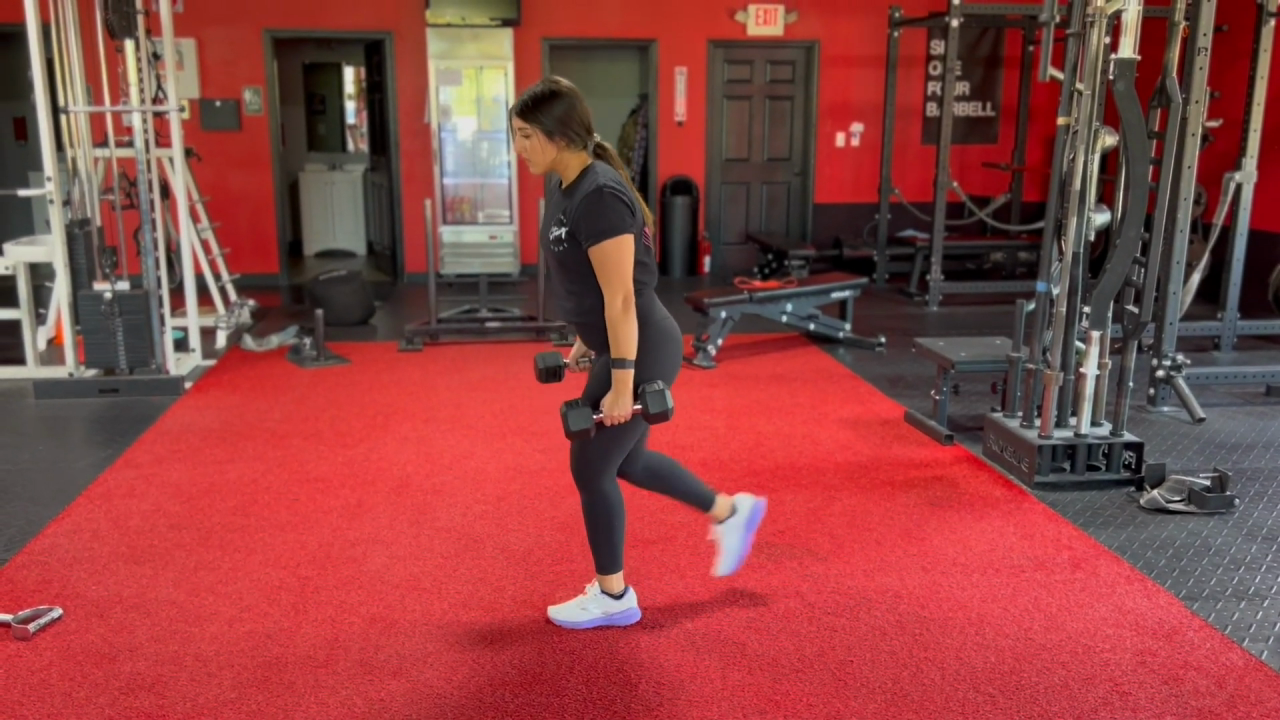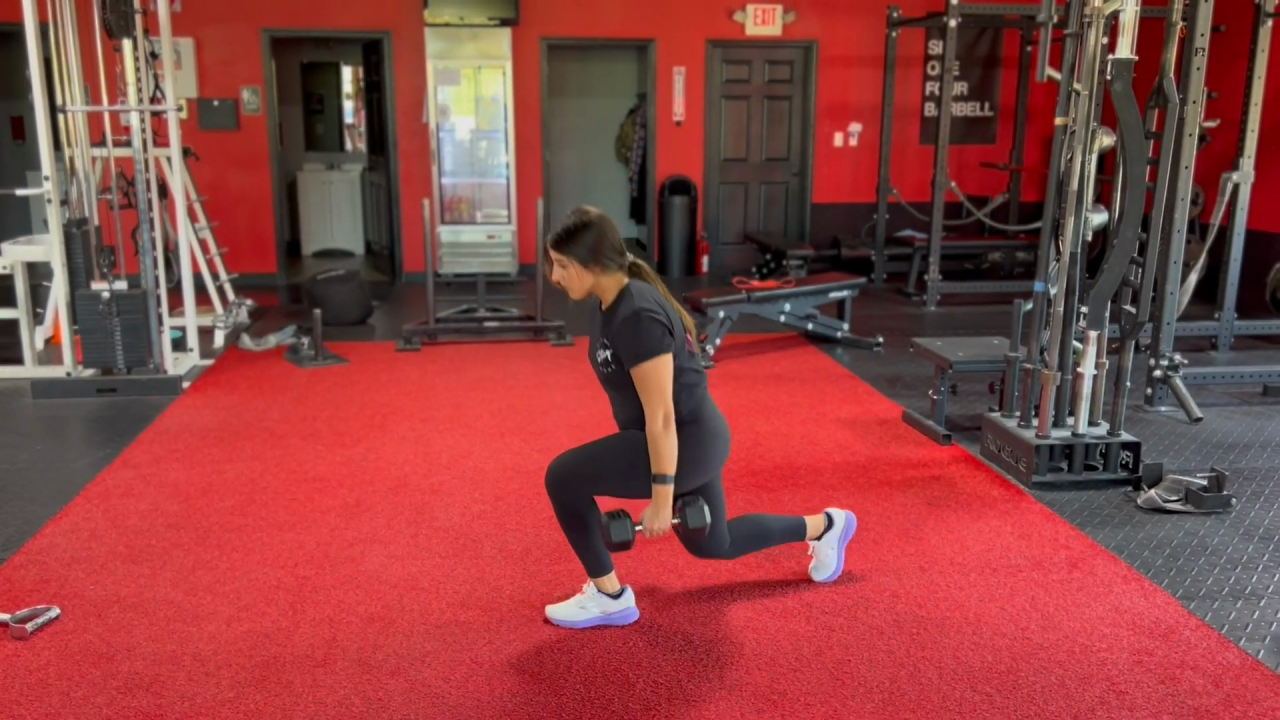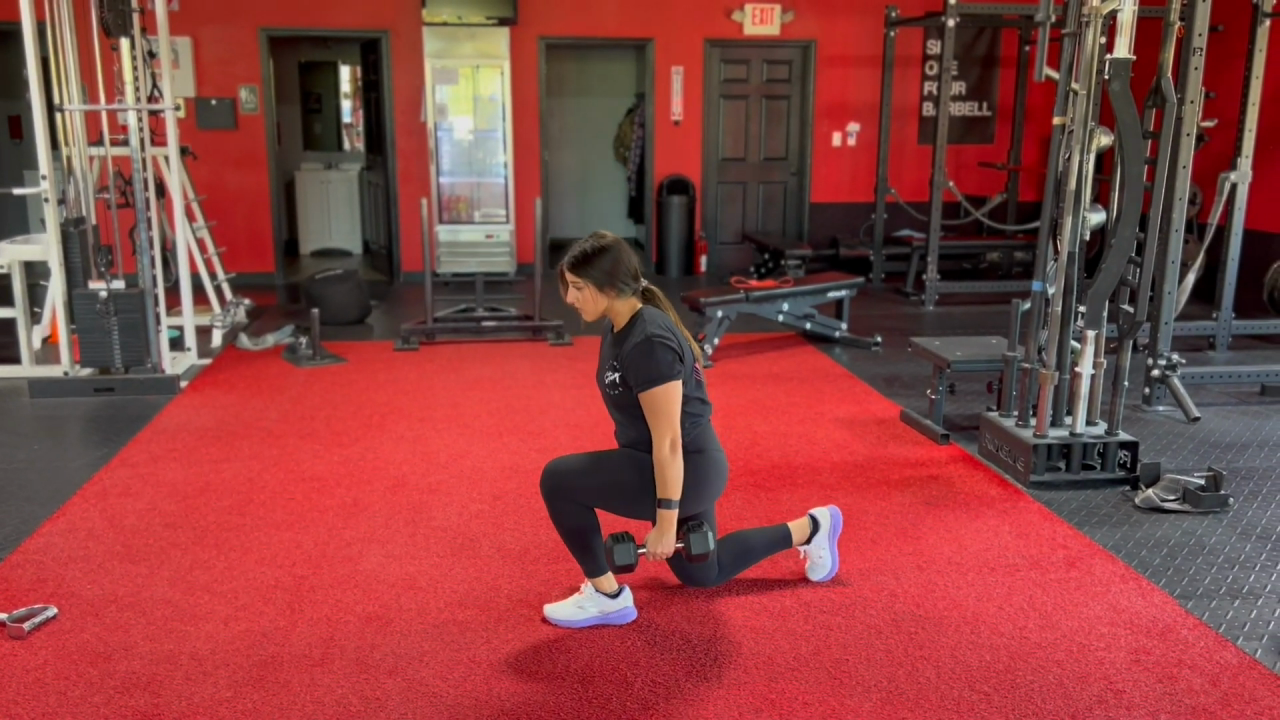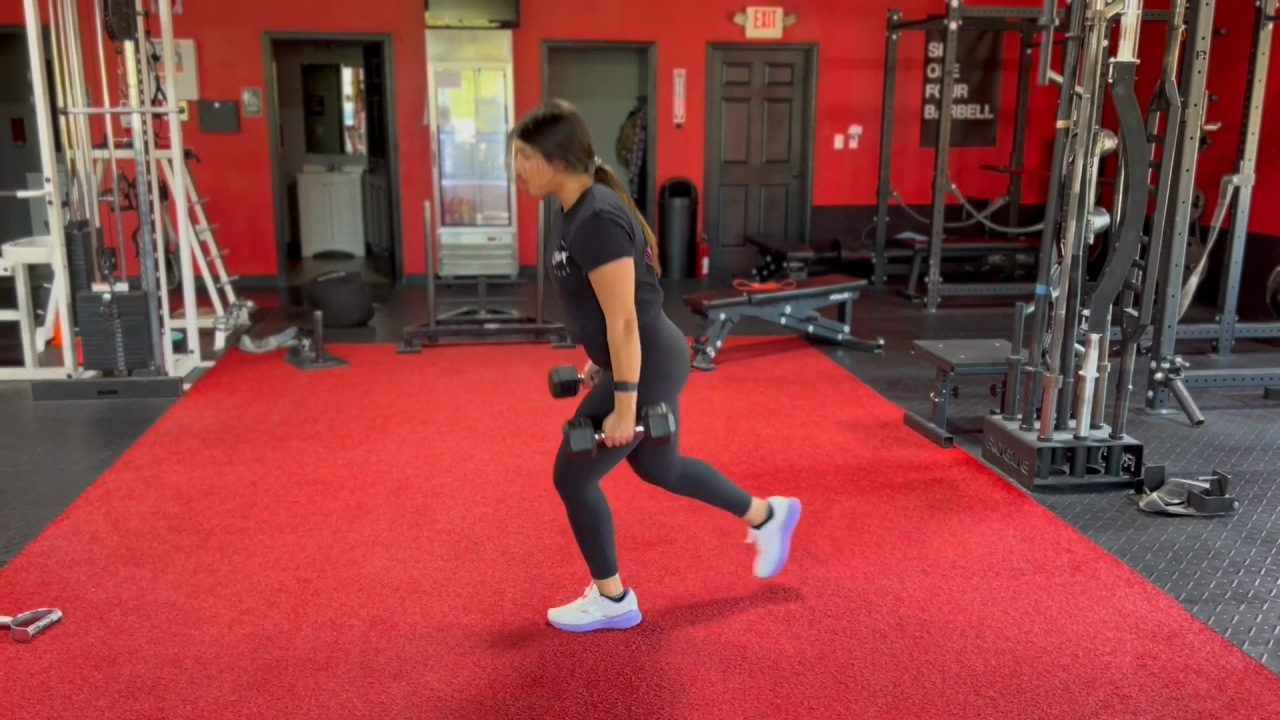
dt=0.5s
person 1, frame 1
left shoulder: (599, 196)
right shoulder: (568, 188)
left elbow: (622, 297)
left wrist: (622, 384)
right wrist: (586, 344)
left hip: (643, 351)
right hip: (625, 345)
left knee: (592, 467)
right knee: (624, 458)
left ankle: (615, 597)
right ankle: (729, 513)
person 1, frame 2
left shoulder: (637, 317)
right shoulder: (611, 302)
left elbow: (661, 417)
left wrist: (661, 498)
right wrist: (629, 449)
left hip: (688, 442)
right hip: (695, 434)
left knee: (565, 479)
right knee: (712, 543)
left ankle: (609, 596)
right ankle: (825, 526)
person 1, frame 3
left shoulder: (647, 343)
right shoulder: (623, 326)
left elbow: (668, 442)
left wrist: (666, 523)
left hip: (688, 470)
right hip: (684, 465)
left knee: (559, 480)
right knee: (701, 572)
left ankle: (607, 597)
right ankle: (814, 528)
person 1, frame 4
left shoulder: (597, 219)
right shoulder: (578, 208)
left elbow: (623, 319)
left wrist: (623, 406)
right wrist: (598, 362)
left hip: (645, 366)
right hip: (652, 357)
left knee: (574, 474)
right knee: (657, 466)
left ankle: (612, 599)
right ankle: (767, 514)
